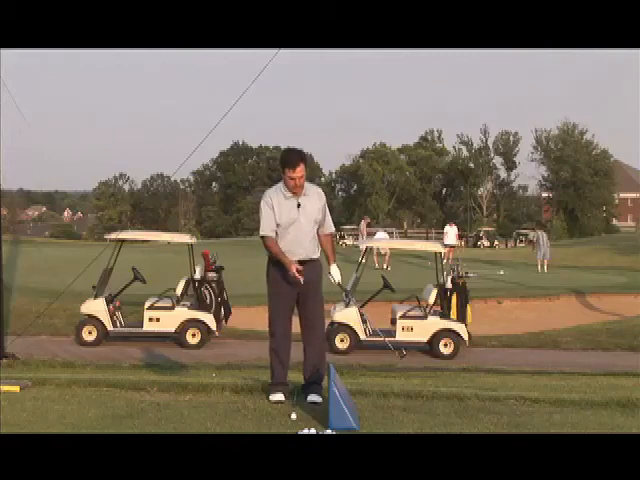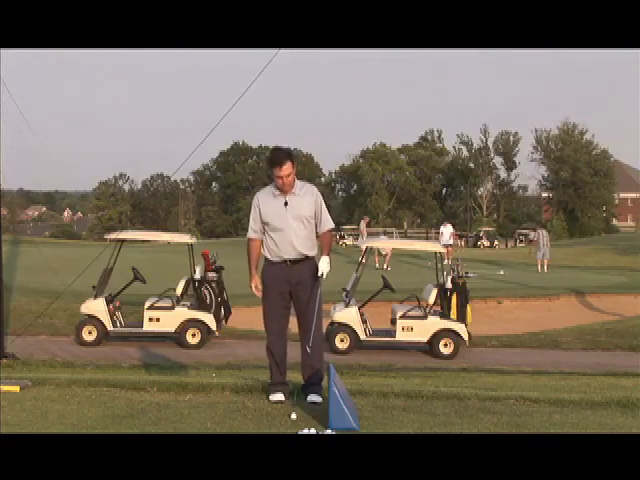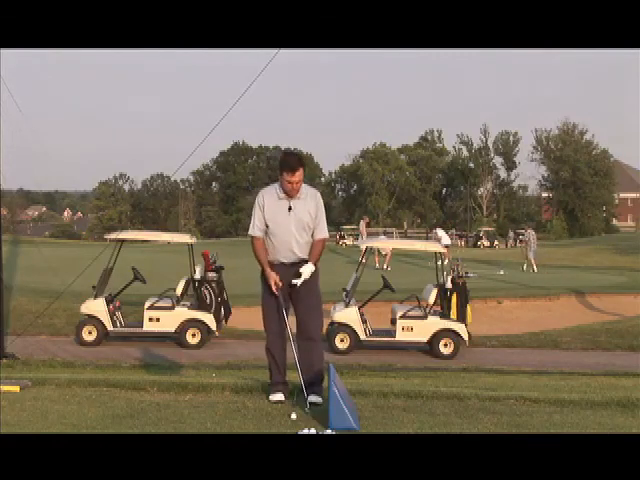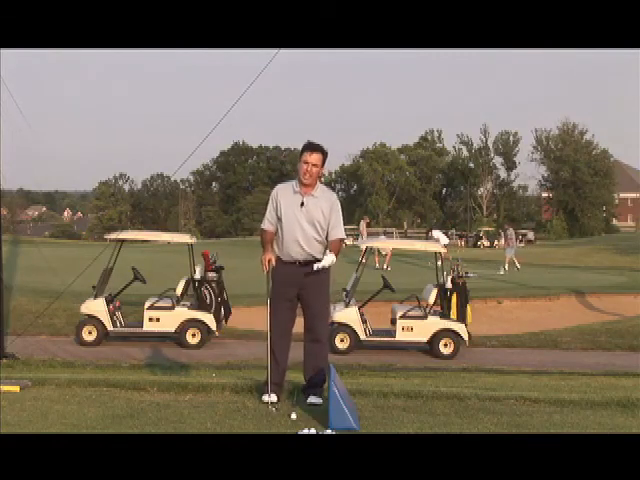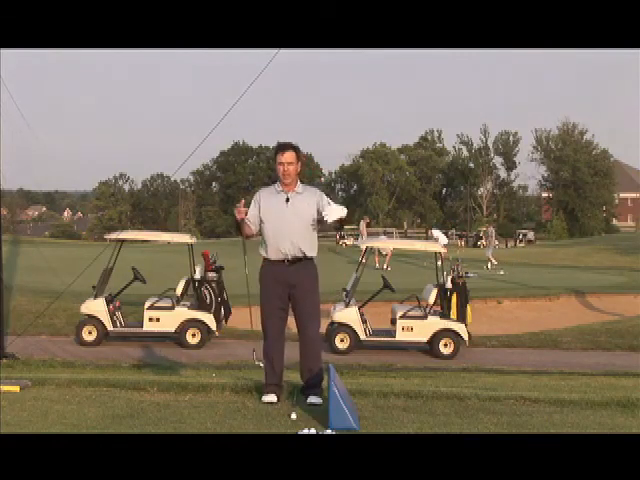
dt=1s
person 1, frame 1
left shoulder: (317, 194)
right shoulder: (271, 197)
left elbow: (325, 231)
right elbow: (268, 236)
left wrist: (332, 263)
right wrist: (287, 263)
left hip: (311, 268)
right hip: (281, 270)
left knee: (315, 327)
right knee: (279, 329)
left ankle: (313, 385)
right ankle: (278, 384)
person 1, frame 2
left shoulder: (311, 193)
right shoulder: (261, 198)
left elbow: (325, 229)
right elbow: (255, 238)
left wrist: (325, 257)
right wrist: (253, 272)
left hip: (306, 268)
right hip: (274, 270)
left knee: (311, 327)
right knee: (275, 330)
left ankle: (313, 385)
right ankle: (278, 384)
person 1, frame 3
left shoulder: (314, 197)
right shoulder: (265, 197)
left elbow: (320, 236)
right elbow: (257, 236)
left wrist: (311, 264)
right wrist: (268, 270)
left hip: (305, 271)
right hip: (274, 271)
left knee: (311, 330)
right knee: (274, 331)
left ankle: (313, 387)
right ankle: (278, 385)
person 1, frame 4
left shoulder: (330, 198)
right shoulder: (280, 192)
left elbow: (336, 236)
right elbow: (268, 227)
left wrist: (332, 254)
right wrist: (267, 249)
left hip: (315, 271)
right hip: (284, 269)
left knee: (317, 331)
right knee: (279, 329)
left ankle: (314, 388)
right ankle: (274, 386)
person 1, frame 5
left shoulder: (314, 195)
right shoulder: (262, 196)
left elbow: (333, 220)
right elbow: (250, 231)
left wrist: (340, 212)
right wrist: (240, 218)
left hip: (304, 268)
right hip: (272, 269)
left knee: (310, 329)
right knee: (272, 330)
left ankle: (312, 388)
right ankle: (272, 387)
